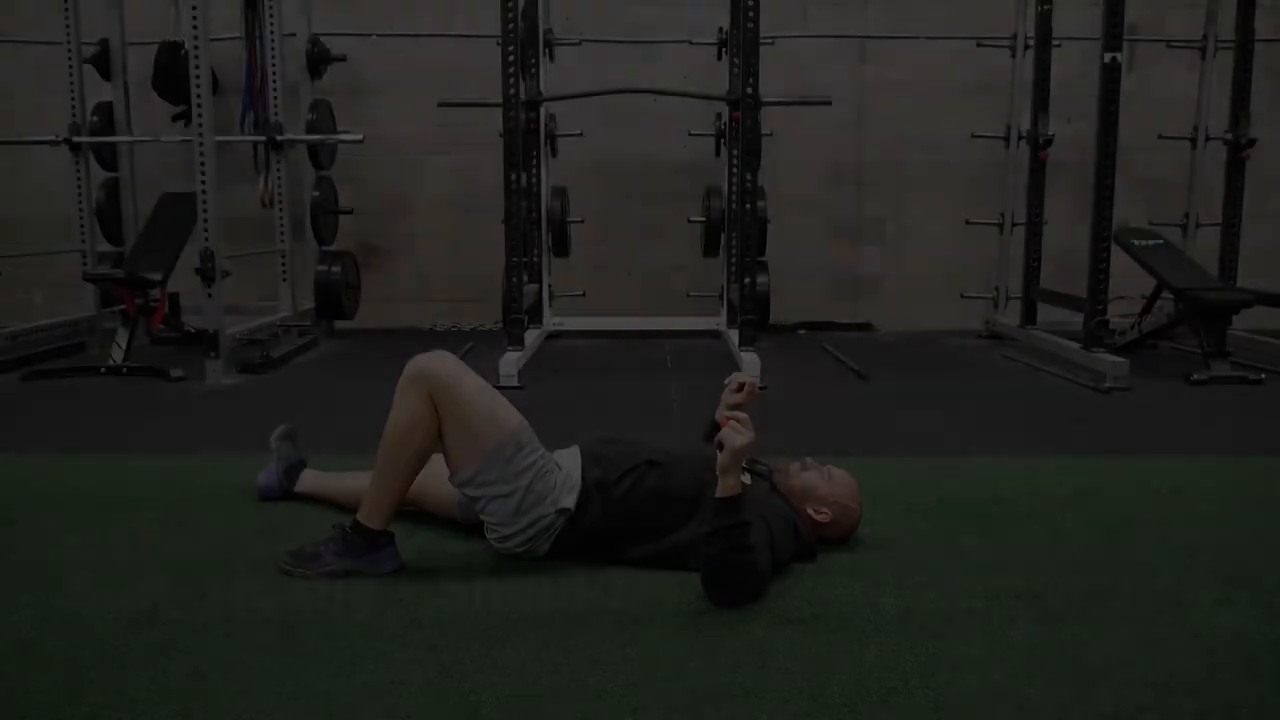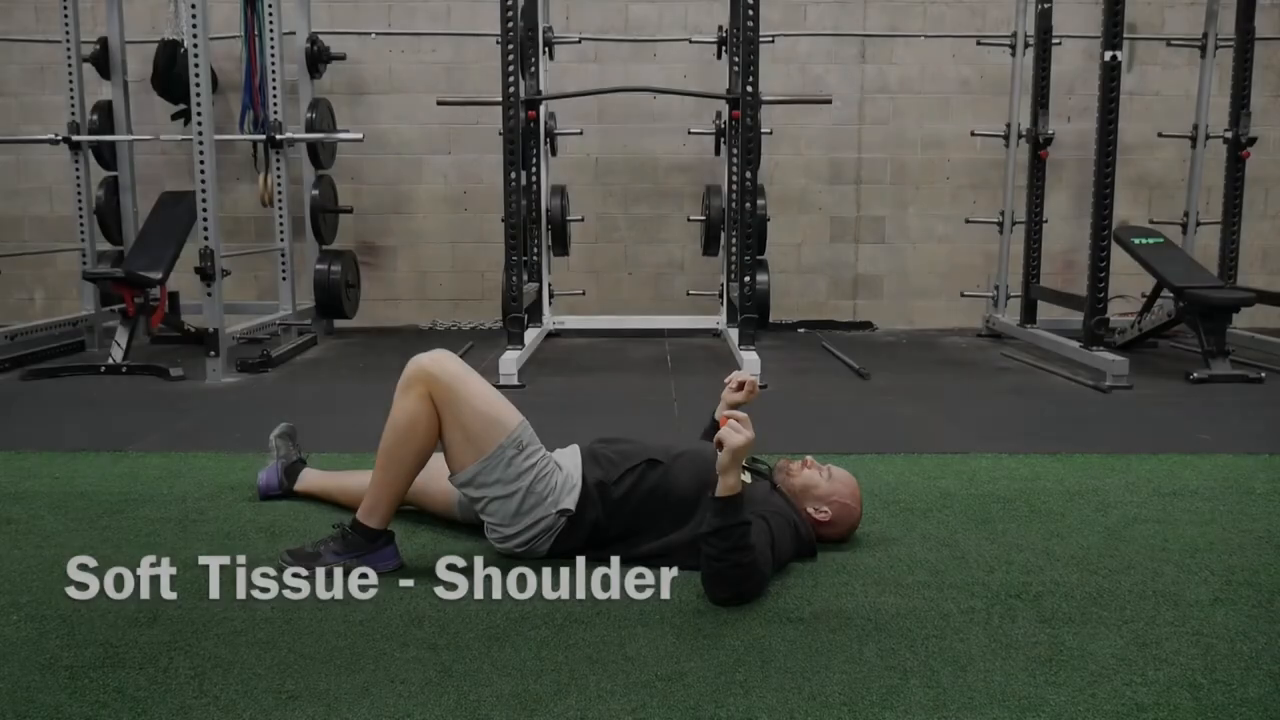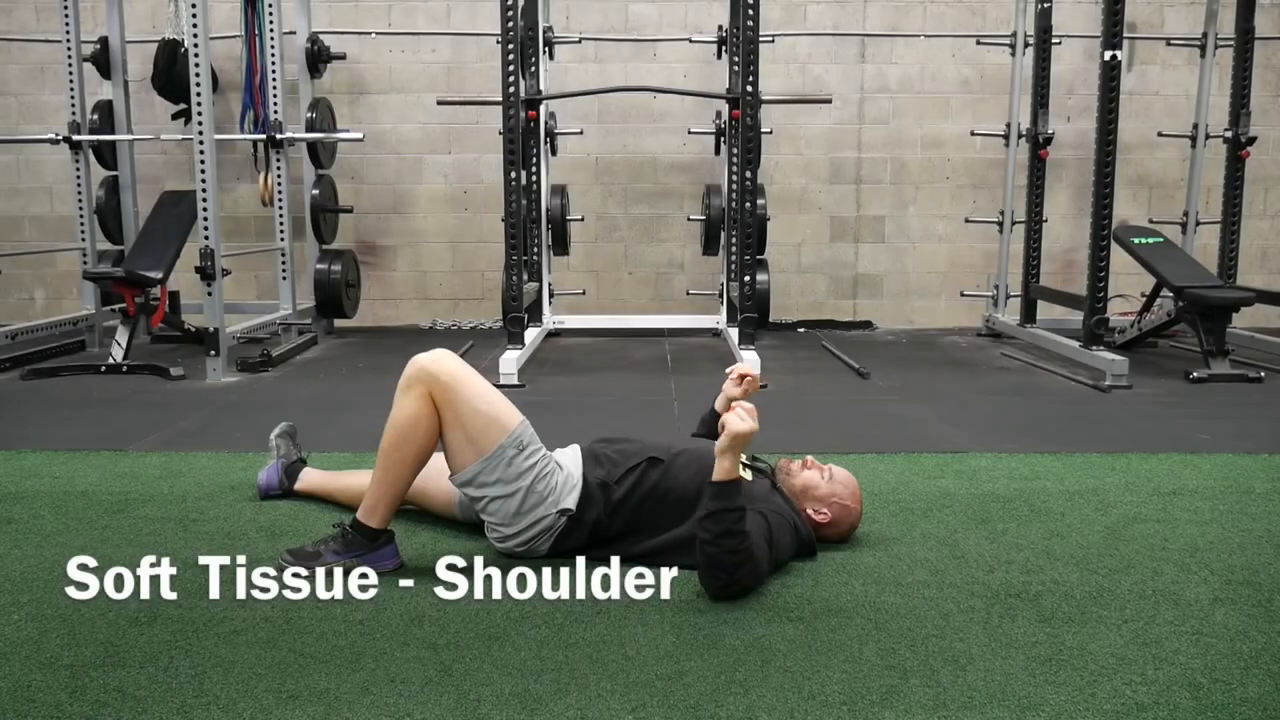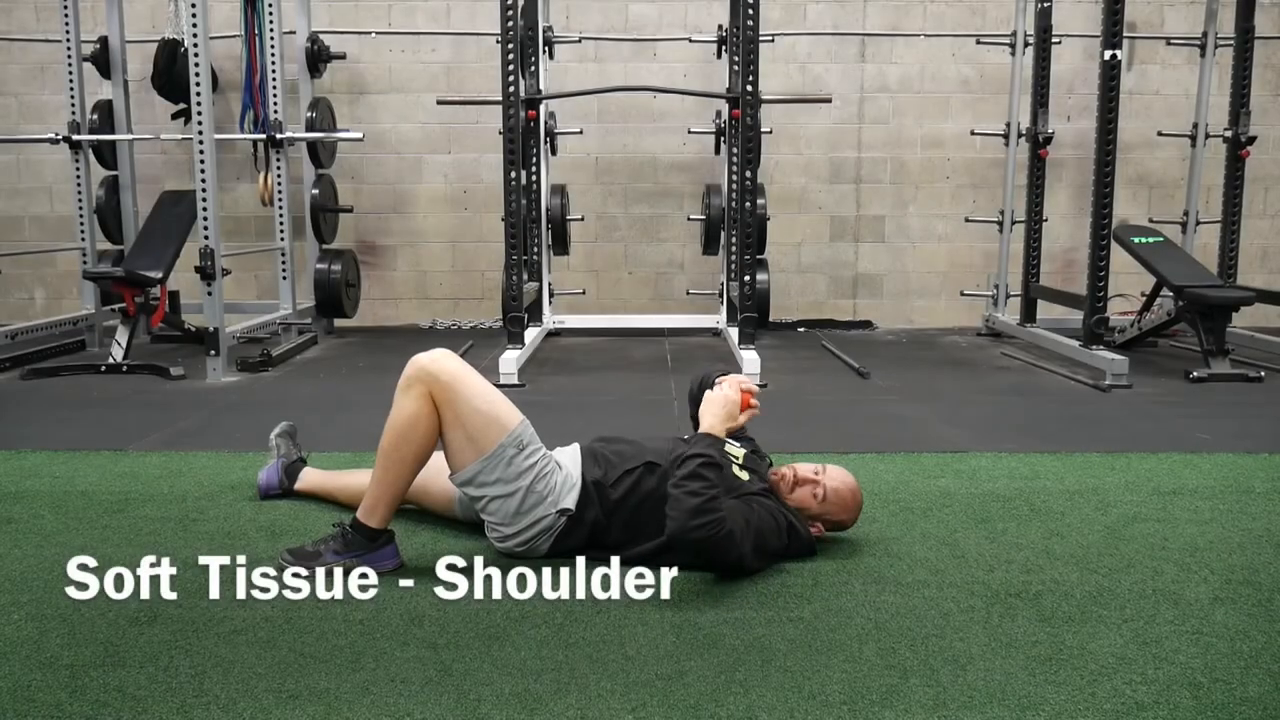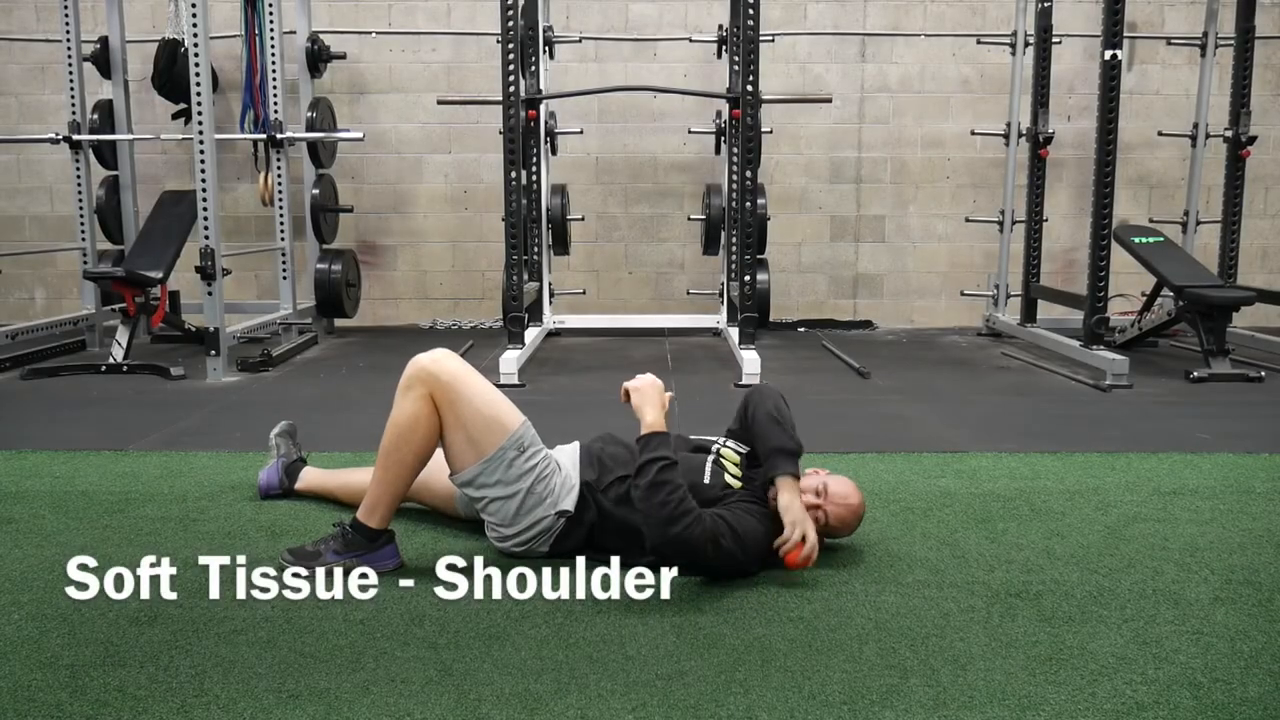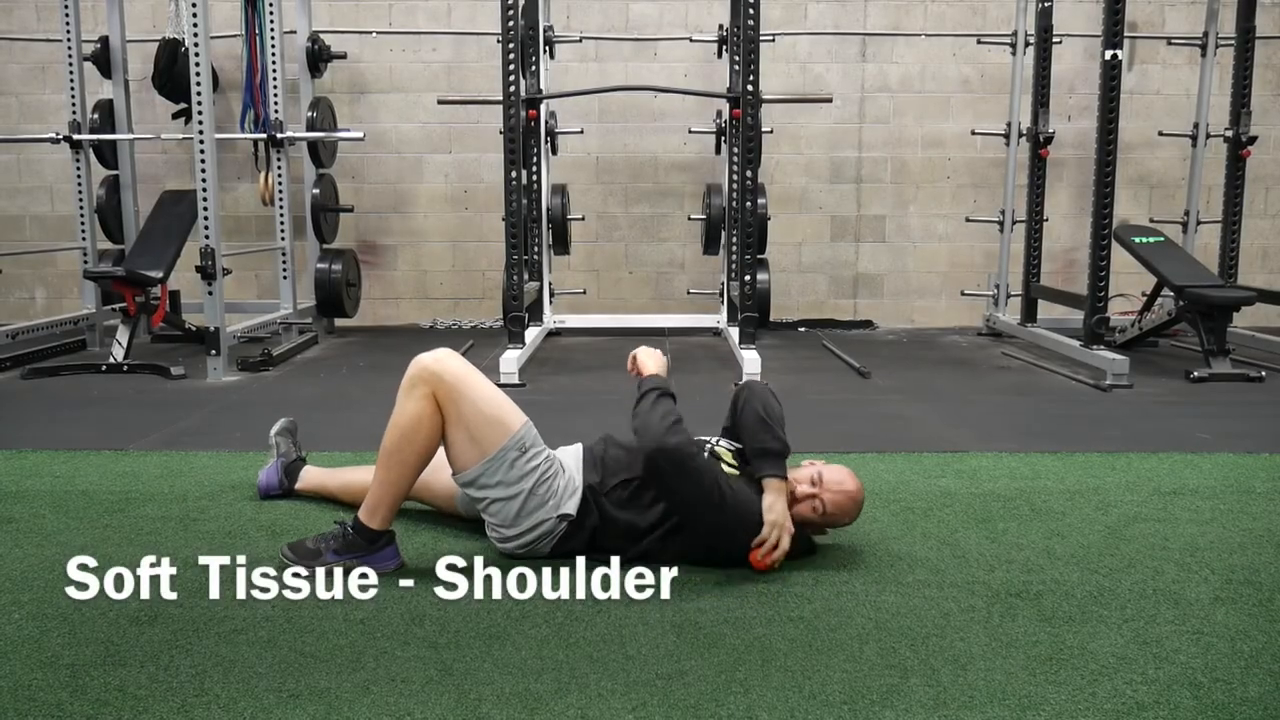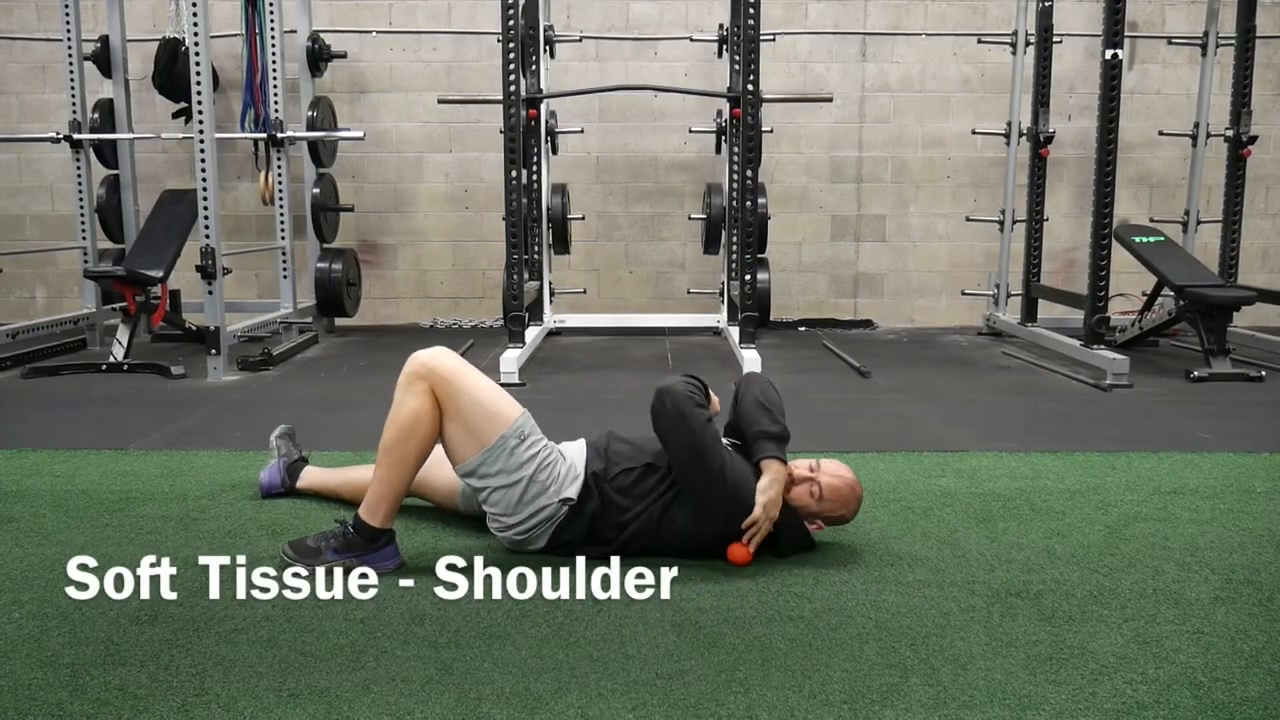
dt=0.4s
person 1, frame 1
left shoulder: (770, 522)
right shoulder: (765, 488)
left elbow: (729, 585)
left wrist: (730, 476)
right wrist: (725, 418)
left hip: (542, 510)
right hip: (557, 484)
left knee: (431, 372)
left ankle: (365, 541)
right ankle: (298, 478)
person 1, frame 2
left shoulder: (771, 519)
right shoulder: (765, 486)
left elbow: (729, 583)
left wrist: (730, 477)
right wrist: (723, 415)
left hip: (543, 508)
right hip: (560, 480)
left knee: (430, 370)
left ankle: (364, 540)
right ankle: (296, 476)
person 1, frame 3
left shoulder: (773, 521)
right shoulder: (765, 483)
left elbow: (723, 575)
right elbow: (700, 457)
left wrist: (727, 462)
right wrist: (724, 409)
left hip: (544, 508)
right hip: (561, 481)
left knee: (431, 370)
left ankle: (365, 540)
right ankle: (297, 476)
person 1, frame 4
left shoulder: (765, 523)
right shoulder: (757, 468)
left elbow: (690, 530)
right elbow: (700, 390)
left wrist: (712, 428)
right wrist: (726, 386)
left hip: (542, 508)
right hip: (559, 478)
left knee: (430, 370)
right knee: (404, 474)
left ankle: (366, 540)
right ankle: (296, 475)
person 1, frame 5
left shoulder: (749, 533)
right shoulder: (759, 466)
left elbow: (670, 536)
right elbow: (764, 401)
left wrist: (653, 424)
right wrist: (788, 484)
left hip: (540, 509)
right hip: (559, 473)
left knee: (430, 371)
right knee: (406, 472)
left ankle: (366, 538)
right ankle: (297, 475)
person 1, frame 6
left shoulder: (739, 519)
right shoulder: (761, 481)
left elbow: (664, 449)
right elbow: (752, 395)
left wrist: (654, 378)
right wrist: (773, 481)
left hip: (542, 512)
right hip: (562, 477)
left knee: (434, 370)
right knee: (409, 470)
left ankle: (367, 539)
right ankle: (296, 475)
person 1, frame 7
left shoulder: (732, 498)
right shoulder: (759, 477)
left elbow: (671, 400)
right elbow: (755, 387)
left wrist: (701, 396)
right wrist: (775, 462)
left hip: (545, 501)
right hip: (559, 480)
left knee: (429, 367)
right knee: (412, 466)
left ankle: (368, 538)
right ankle: (299, 474)
